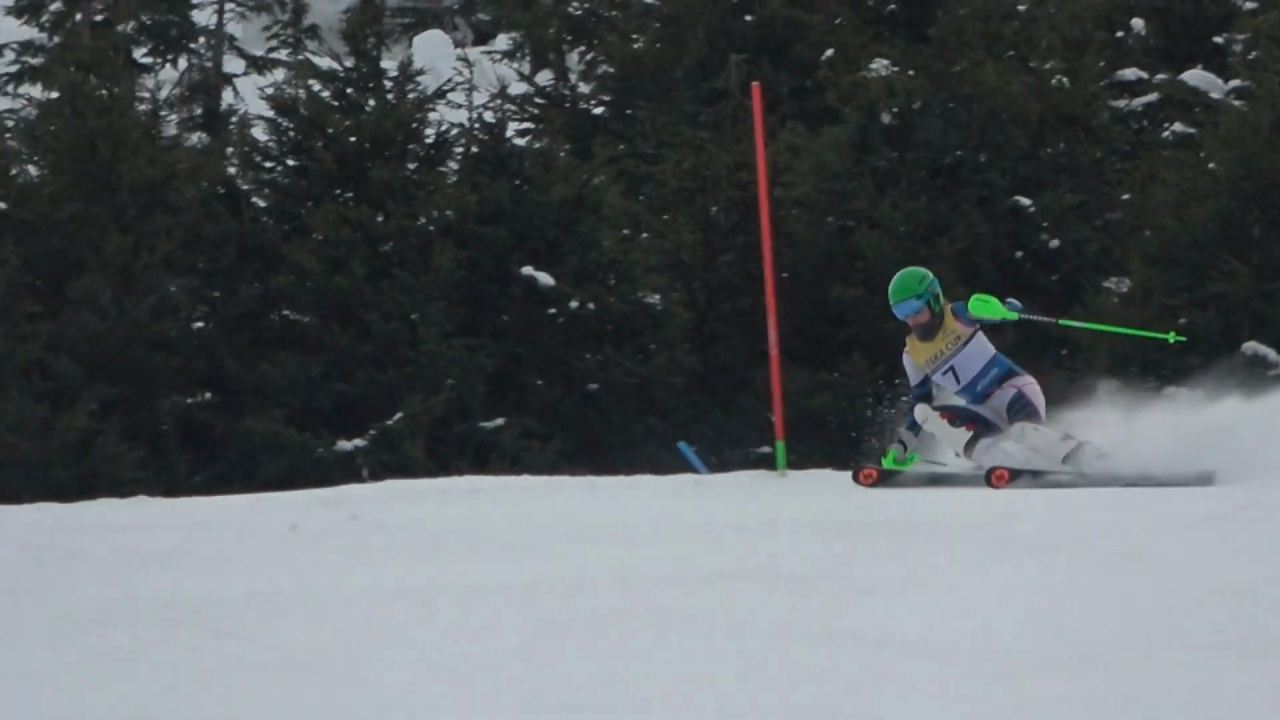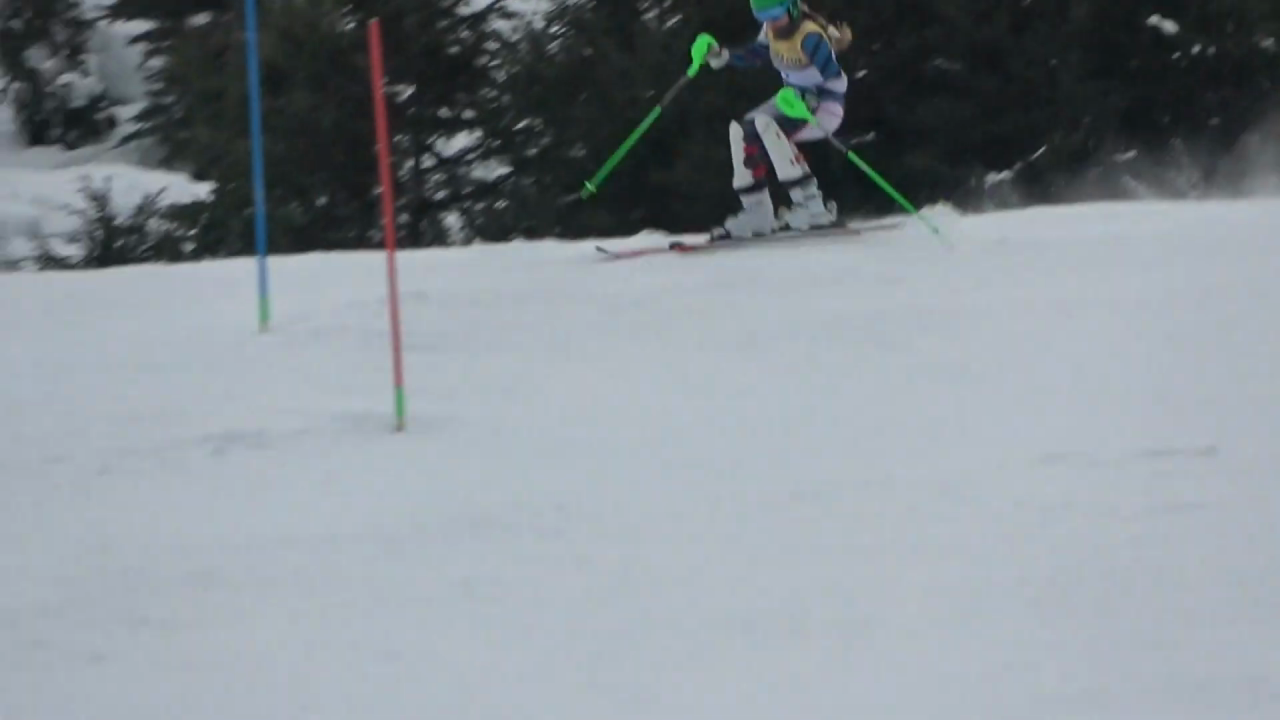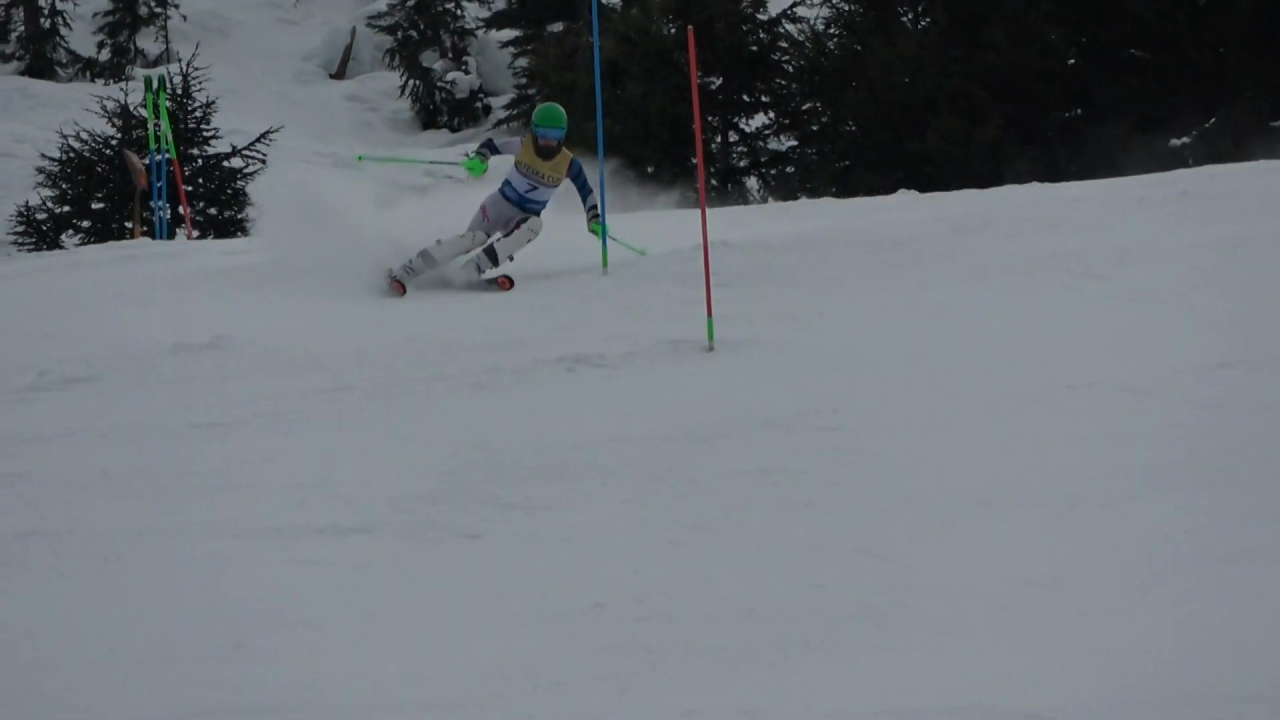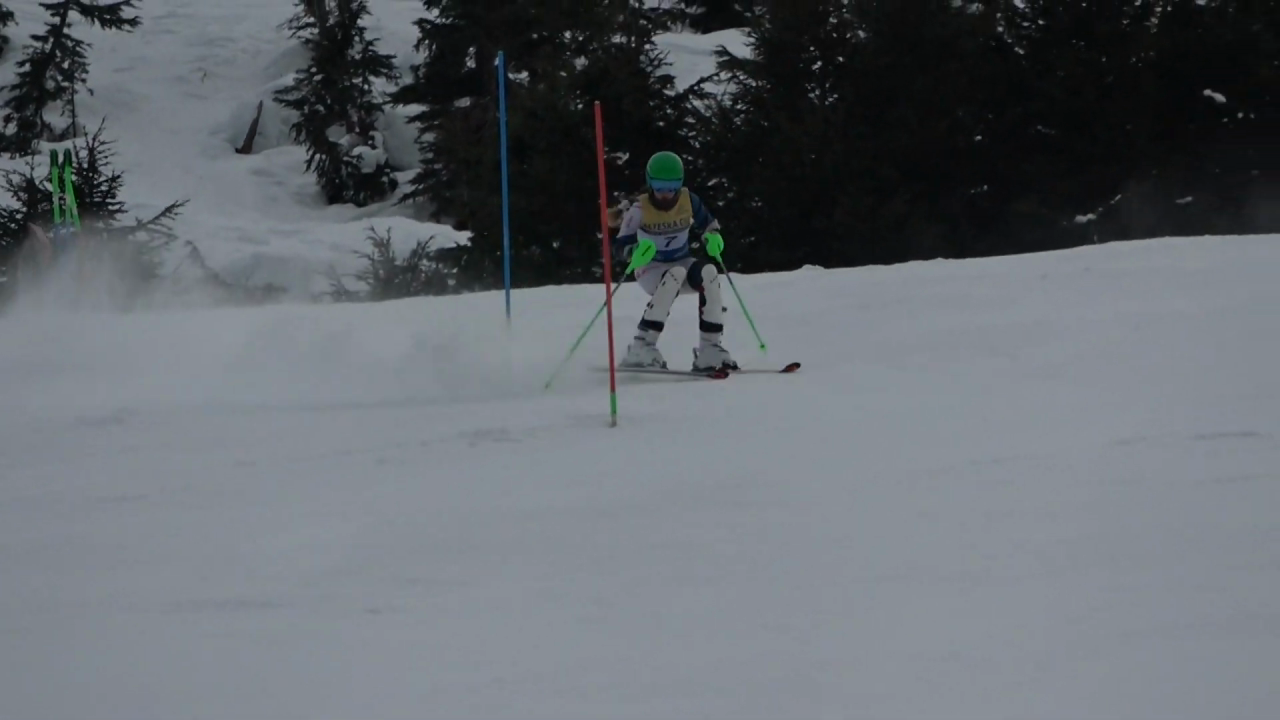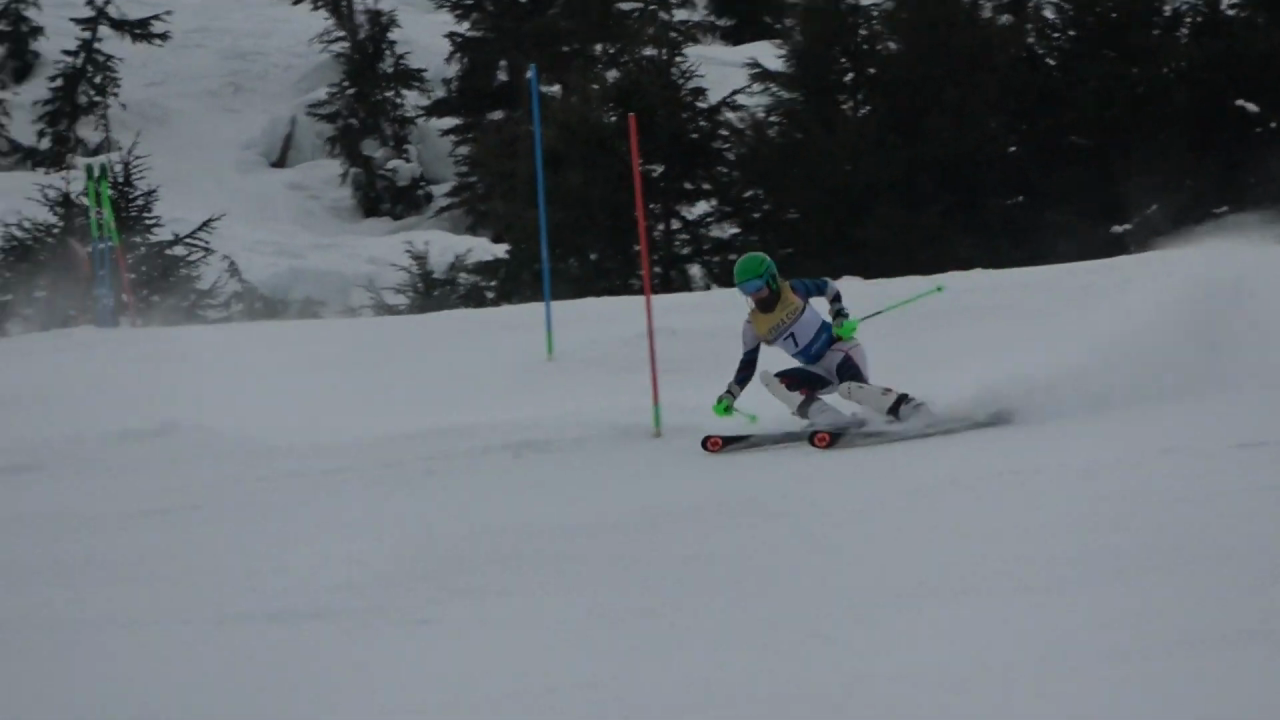
dt=0.7s
person 1, frame 1
left shoulder: (956, 314)
right shoulder: (912, 354)
left elbow: (1014, 309)
right elbow: (921, 400)
right wrist: (903, 443)
left hip: (1013, 389)
right hip: (984, 414)
left knee: (1026, 432)
right knee: (925, 412)
right ankle: (998, 457)
person 1, frame 2
left shoulder: (811, 38)
right shoulder: (771, 29)
left elbow: (838, 82)
right elbow: (753, 54)
left wrist: (811, 101)
right wrist: (720, 55)
left hip: (824, 110)
left knee: (766, 124)
right knee: (740, 130)
left ankle: (810, 205)
right ankle: (756, 214)
person 1, frame 3
left shoulder: (568, 163)
right shoulder: (521, 146)
left elbow: (586, 190)
right elbow: (490, 144)
left wrist: (594, 218)
right wrist: (479, 158)
left hip: (527, 218)
right hip: (500, 204)
left knee: (533, 225)
right knee: (474, 237)
left ankle: (473, 269)
right ankle: (408, 270)
person 1, frame 4
left shoulder: (687, 199)
right shoulder: (639, 208)
left elbow: (710, 223)
right elbow: (621, 245)
left wrist: (713, 237)
right wrist: (636, 251)
left hip: (683, 263)
right hip: (650, 272)
left knee: (709, 272)
right knee: (676, 274)
left ankle: (710, 353)
right ankle: (641, 348)
person 1, frame 5
left shoulder: (791, 290)
right shoulder: (753, 324)
left elbow: (826, 286)
right elbow: (747, 364)
left wrist: (840, 315)
right wrist: (730, 395)
left hip: (840, 349)
right hip: (816, 370)
left knee: (850, 388)
right knee: (767, 378)
left ankle: (911, 409)
right ankle: (826, 417)
